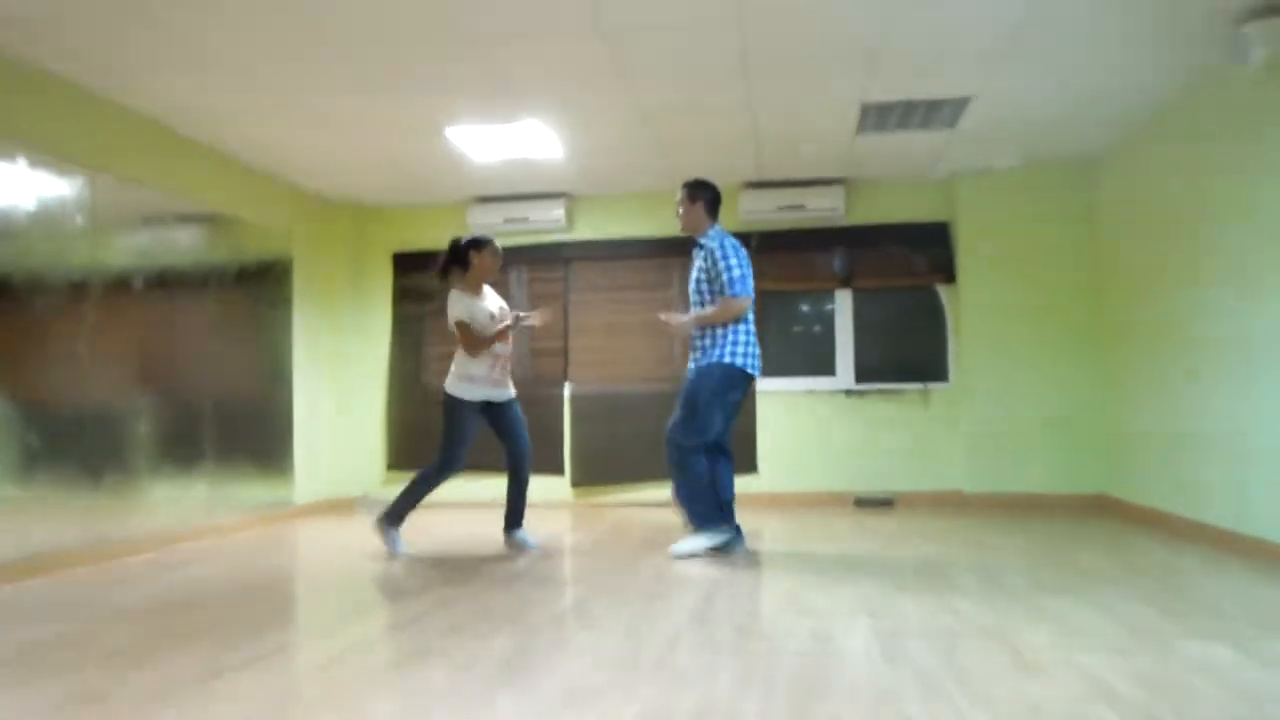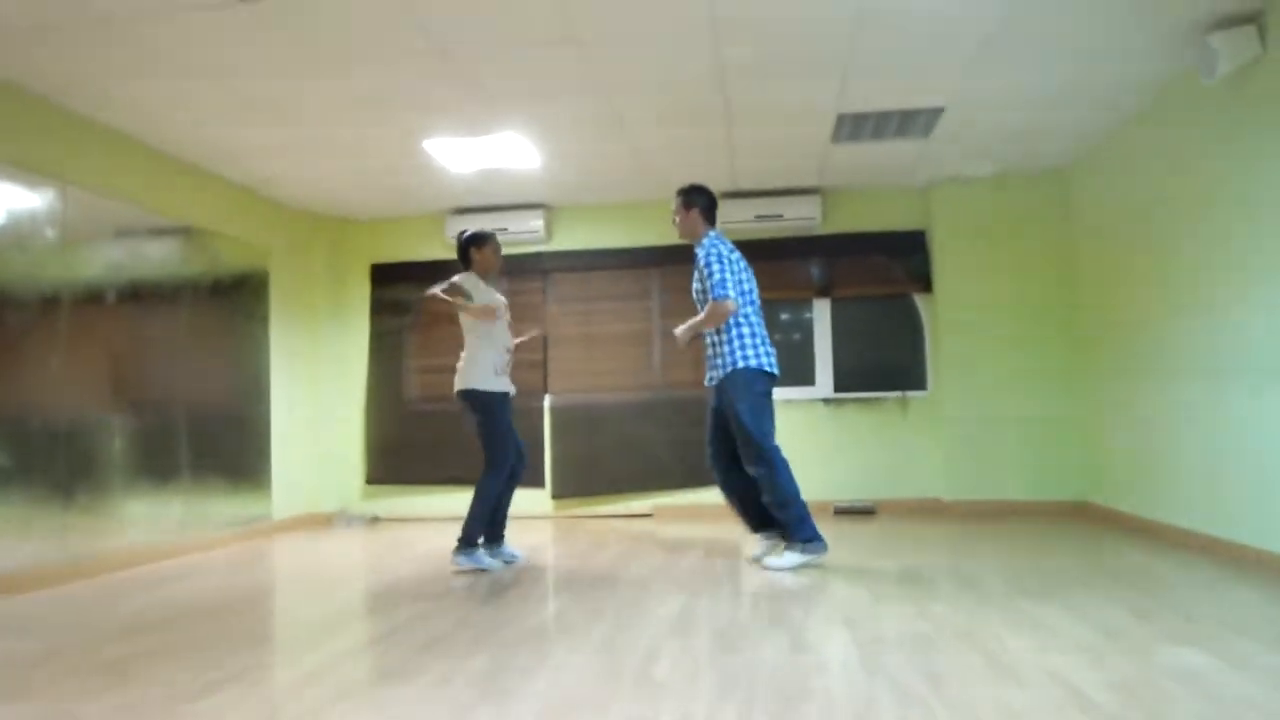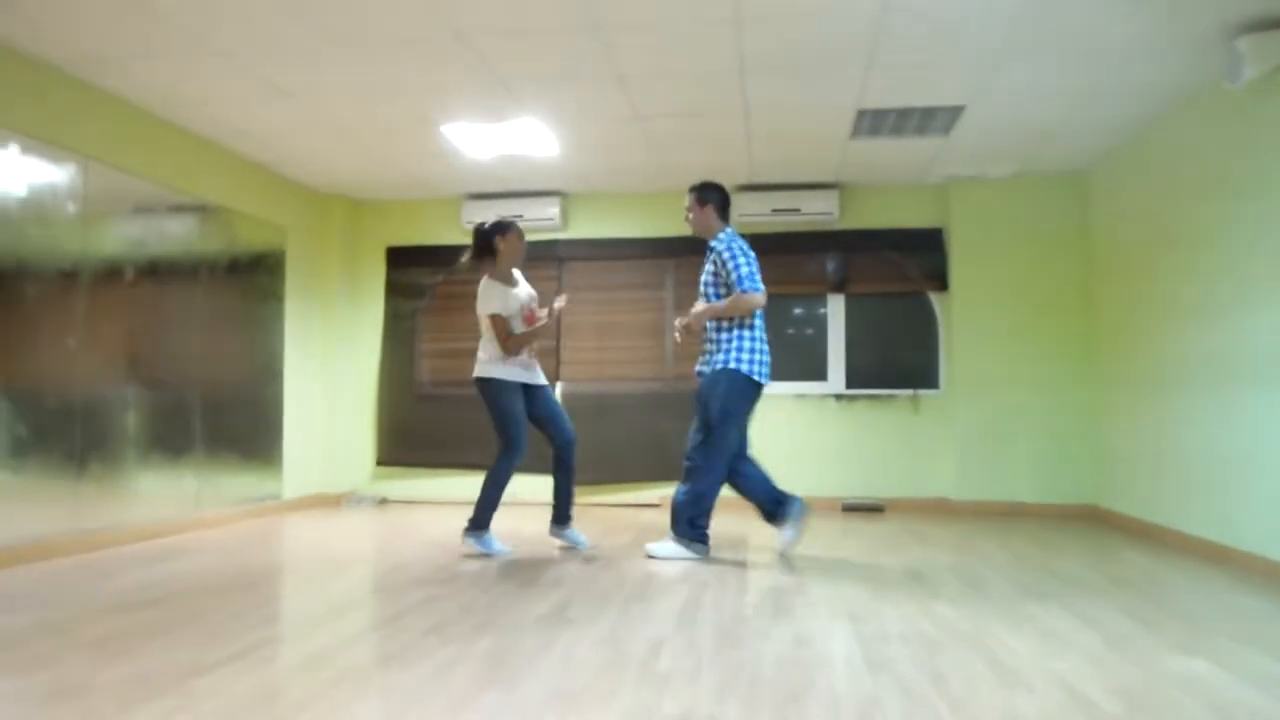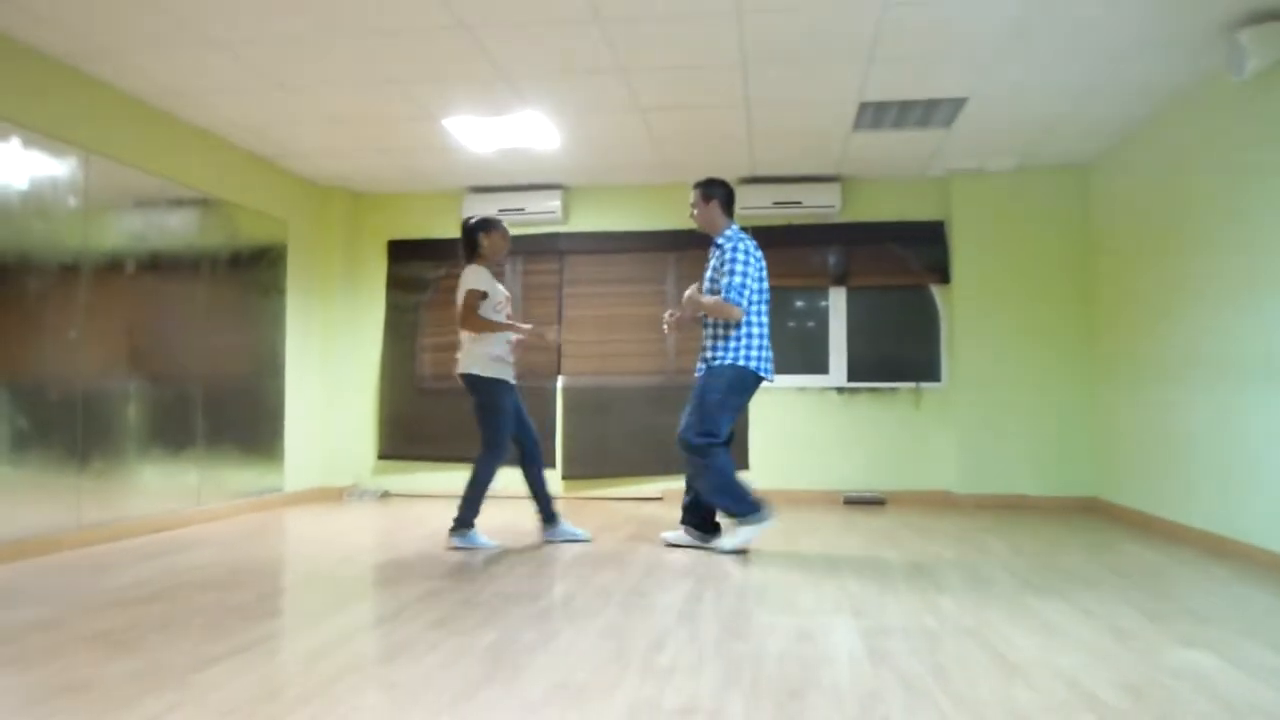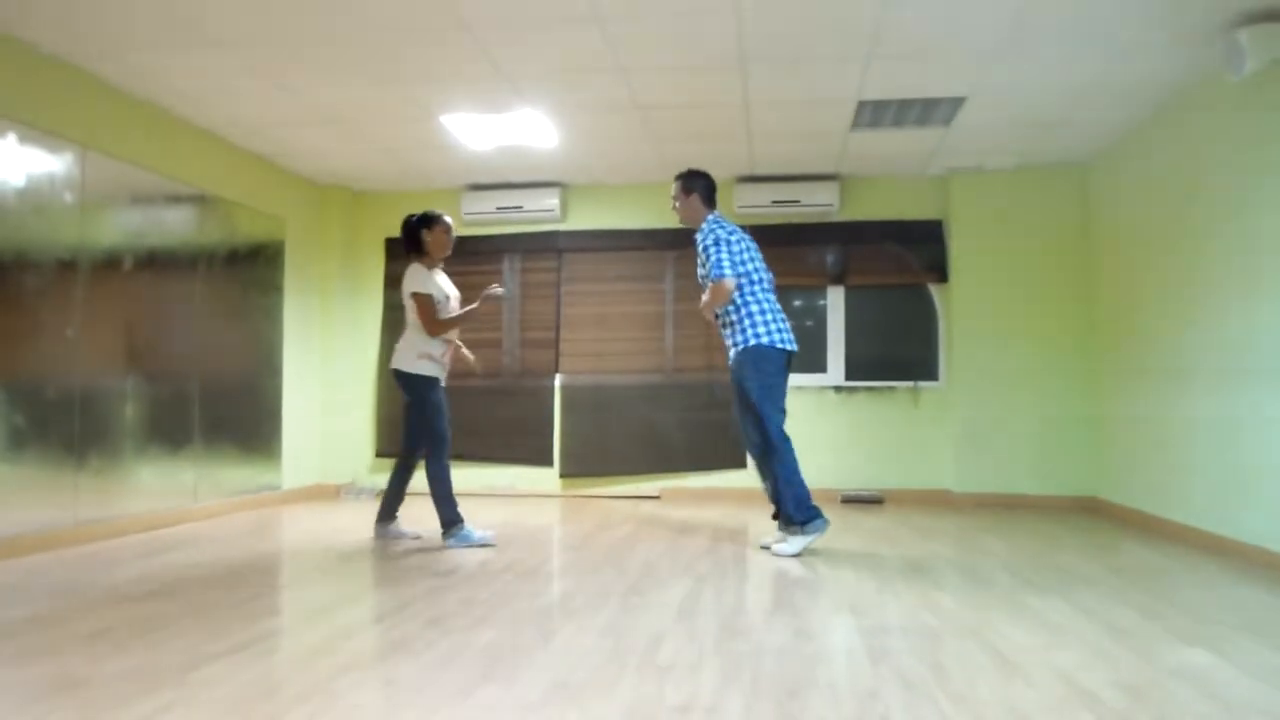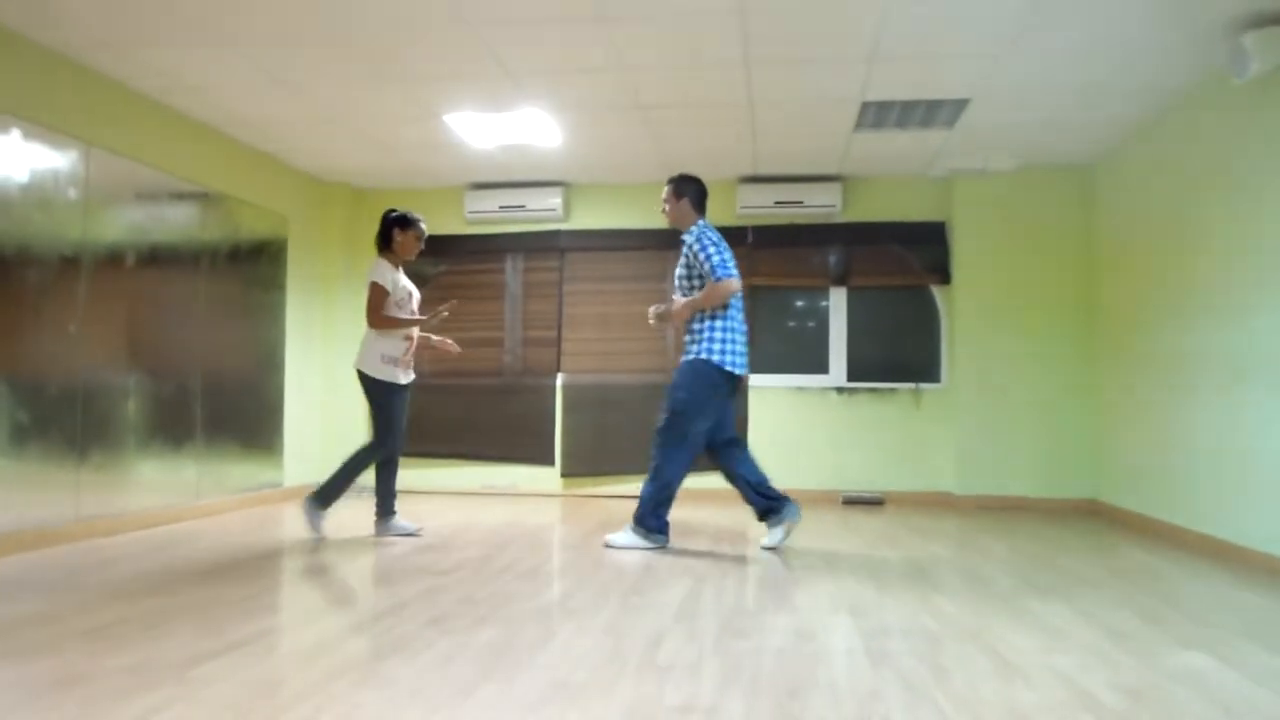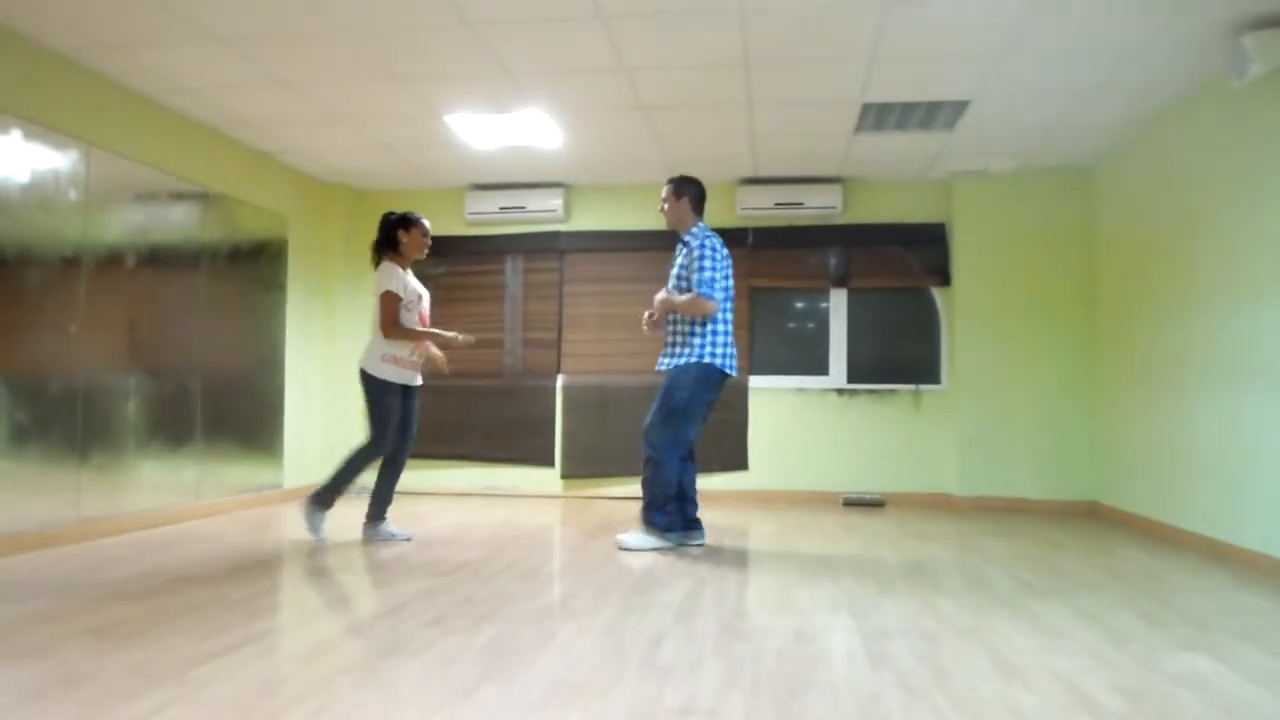
dt=0.4s
person 1, frame 1
left shoulder: (722, 247)
right shoulder: (707, 250)
left elbow: (739, 303)
left wrist: (691, 320)
right wrist: (684, 322)
left hip: (726, 360)
right hip: (716, 361)
left knee: (683, 438)
right knee: (709, 446)
left ankle: (710, 524)
right ankle: (721, 526)
person 1, frame 2
left shoulder: (711, 251)
right shoulder: (718, 251)
left elbow: (725, 307)
left wrist: (689, 327)
right wrist: (695, 331)
left hip: (742, 365)
right hip: (737, 366)
left knee: (759, 453)
right knee: (723, 454)
left ankle: (805, 539)
right ankle: (772, 529)
person 1, frame 3
left shoulder: (729, 249)
right shoulder: (721, 251)
left elbow: (753, 299)
left wrist: (706, 311)
right wrist: (697, 322)
left hip: (734, 365)
right hip: (725, 365)
left knee: (704, 452)
right knee: (726, 453)
left ankle: (689, 538)
right ankle: (784, 508)
person 1, frame 4
left shoulder: (738, 248)
right shoulder: (722, 248)
left elbow: (731, 310)
left wrist: (693, 300)
right wrist: (684, 314)
left hip: (737, 361)
right hip: (722, 361)
left knee: (696, 439)
right knee: (698, 438)
left ankle: (748, 514)
right ankle: (698, 526)
person 1, frame 5
left shoulder: (711, 235)
right shoulder: (732, 233)
left elbow: (724, 286)
left wrist: (707, 305)
right wrist: (715, 304)
left hip: (756, 343)
right hip: (770, 340)
left knee: (762, 432)
right knee: (765, 431)
left ankle: (803, 515)
right ankle: (798, 519)
person 1, frame 6
left shoulder: (702, 241)
right shoulder: (701, 242)
left elbow: (729, 287)
left wrist: (686, 305)
right wrist: (672, 312)
left hip: (709, 356)
right hip: (720, 357)
left knee: (672, 440)
right knee: (721, 442)
left ankle: (649, 528)
right ankle: (776, 509)
person 1, frame 7
left shoulder: (703, 244)
right shoulder: (690, 246)
left elbow: (705, 304)
left wrist: (664, 301)
right wrist: (661, 314)
left hip: (701, 359)
right hip: (688, 359)
left knee: (661, 437)
right knee: (674, 442)
left ankle: (666, 524)
right ankle: (684, 526)
person 2, frame 1
left shoulder: (489, 292)
right shoulder: (459, 298)
right elbow: (474, 344)
left wrist: (521, 321)
right wrist: (511, 324)
left hip: (499, 390)
right hip: (467, 391)
left knee: (522, 454)
right knee: (449, 463)
left ankle: (514, 528)
right ankle: (390, 520)
person 2, frame 2
left shoulder: (485, 291)
right shoulder: (469, 282)
right elbow: (434, 294)
left wrist: (531, 335)
right wrist: (468, 306)
left hip: (494, 385)
right hip: (481, 385)
left knee: (513, 462)
right knee: (502, 463)
left ankle: (493, 540)
right ankle: (467, 547)
person 2, frame 3
left shoulder: (517, 276)
right shoulder: (490, 290)
right elbow: (510, 346)
left wrist: (549, 311)
right wrist: (546, 323)
left hip: (529, 376)
right hip: (498, 376)
left knee: (565, 439)
right knee: (513, 448)
left ankle: (561, 522)
right ankle: (478, 529)
person 2, frame 4
left shoulder: (487, 277)
right shoulder: (476, 274)
right elbow: (466, 320)
left wrist: (528, 334)
right wrist: (517, 328)
left hip: (497, 372)
right hip: (484, 371)
left knee: (529, 444)
right knee: (497, 446)
left ankle: (550, 522)
right ankle: (462, 528)
person 2, frame 5
left shoulder: (438, 275)
right shoulder: (418, 275)
right elbow: (433, 326)
left wrist: (458, 347)
right wrist: (478, 304)
left hip: (431, 369)
right hip: (418, 368)
left knee: (415, 445)
right knee: (437, 442)
left ankle: (386, 520)
right ankle: (454, 527)
person 2, frame 6
left shoulder: (400, 274)
right shoulder: (383, 269)
right elbow: (376, 320)
left wrist: (431, 339)
right wrist: (424, 320)
left hip: (400, 370)
right hip: (380, 369)
left knee: (390, 443)
right knee: (387, 443)
left ankle: (387, 517)
right ankle: (319, 500)
person 2, frame 7
left shoulder: (409, 277)
right shoulder: (390, 274)
right elbow: (388, 329)
left wrist: (428, 347)
right wrist: (439, 337)
left hip: (407, 373)
right hip: (384, 371)
left knee: (401, 446)
right knee: (380, 442)
left ankle: (376, 519)
right ankle: (319, 503)
